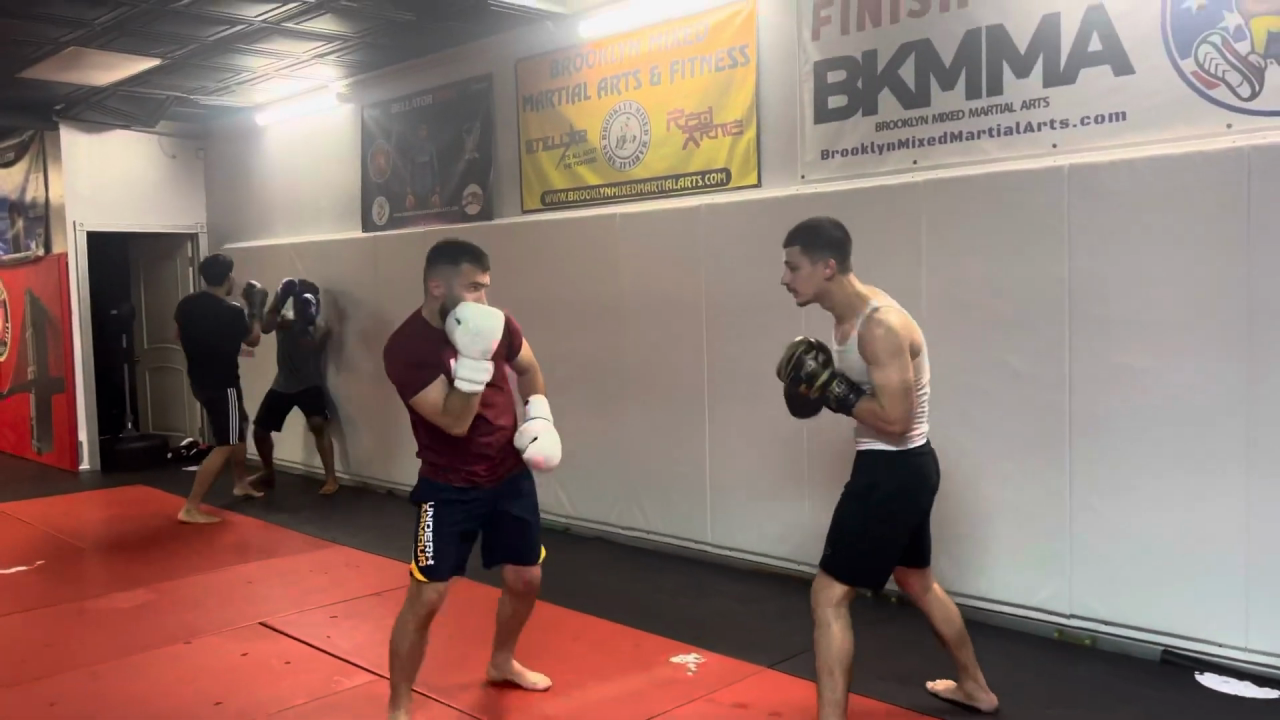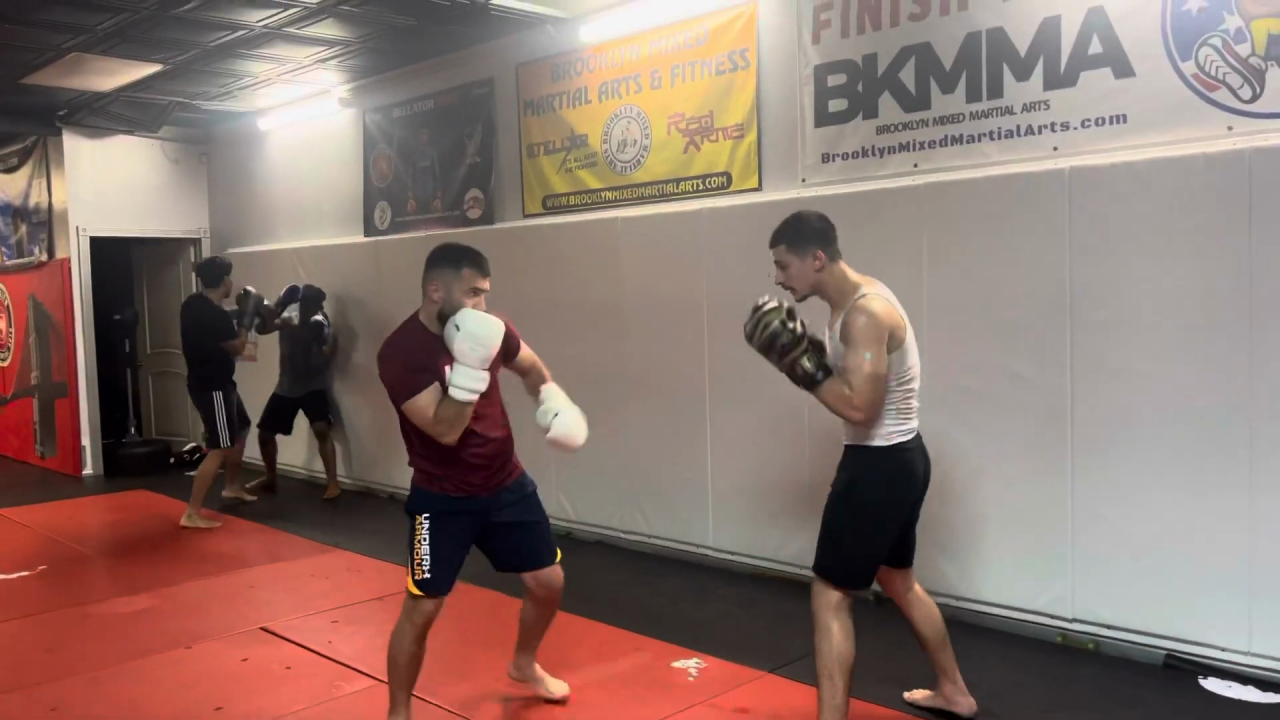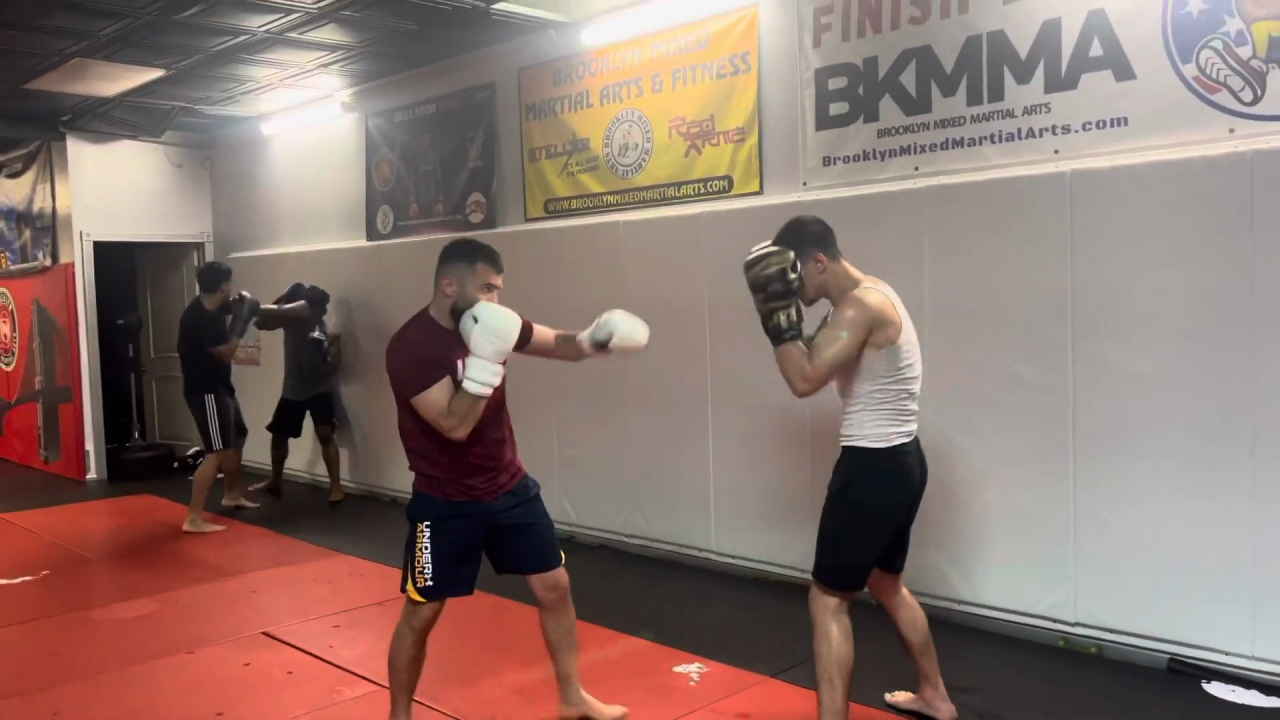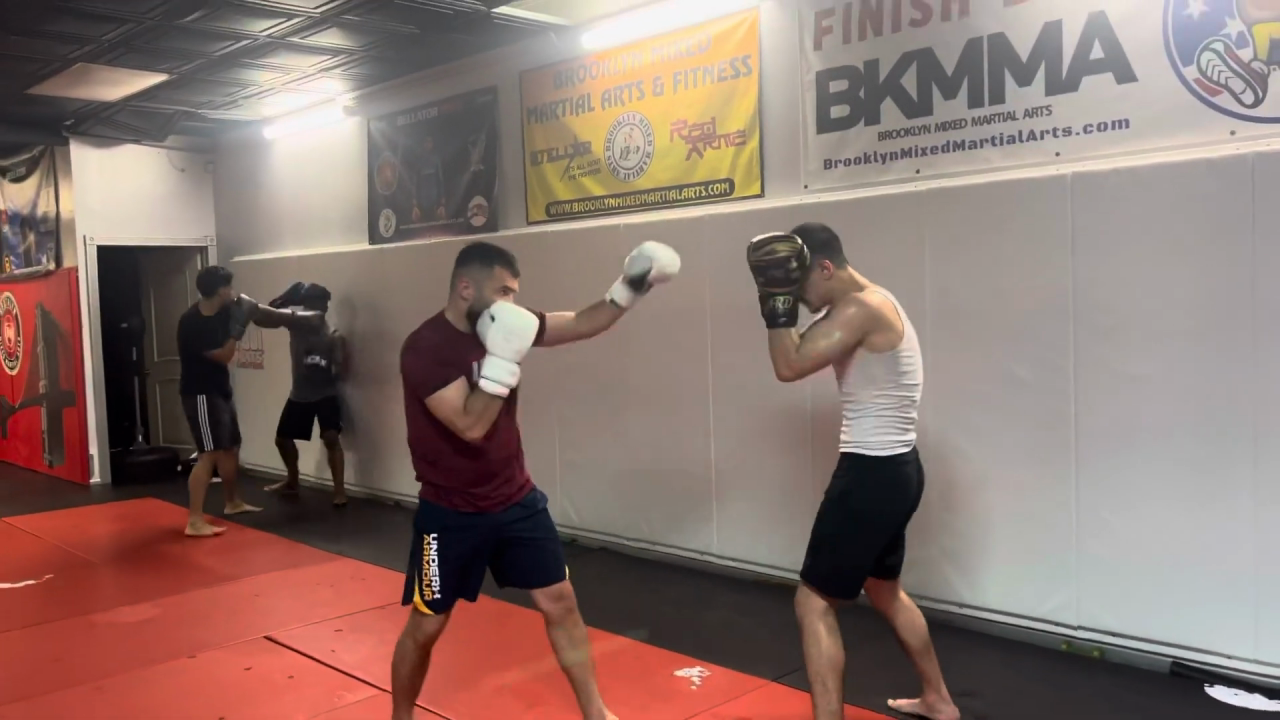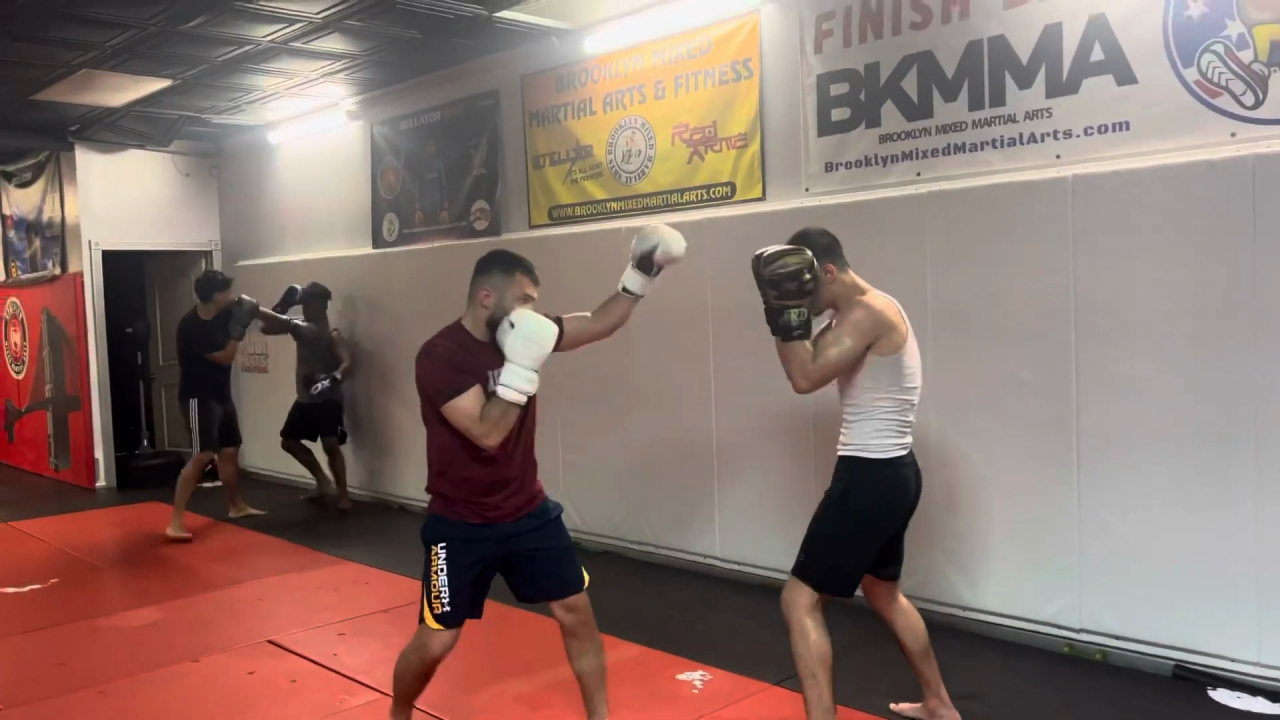
dt=0.1s
person 1, frame 1
left shoulder: (881, 325)
right shoulder: (849, 317)
left elbow: (895, 420)
left wrist: (834, 392)
right wrist: (823, 384)
left hip: (891, 472)
right hip: (908, 468)
left knee: (829, 595)
right knee: (917, 581)
person 1, frame 2
left shoulder: (866, 312)
right shoulder: (852, 299)
left elbow: (859, 410)
right elbow: (841, 373)
left wrist: (799, 364)
right wrist: (800, 353)
left hip: (878, 466)
right hip: (900, 461)
left knee: (829, 598)
right knee: (898, 581)
person 1, frame 3
left shoulder: (862, 306)
right shoulder: (863, 296)
left elbow: (803, 382)
right elbow: (822, 363)
left wrist: (777, 307)
right wrist: (785, 314)
left hip: (875, 467)
right hip: (898, 463)
left knee: (827, 601)
right knee: (887, 584)
person 1, frame 4
left shoulder: (863, 309)
right shoulder: (864, 305)
left elbow: (789, 368)
right elbow: (805, 358)
left wrist: (780, 296)
right wrist: (778, 296)
left hip: (872, 476)
right hip: (891, 471)
left knee: (813, 604)
right knee: (884, 591)
person 1, frame 5
left shoulder: (869, 313)
right shoulder: (864, 310)
left elbow: (804, 378)
right elbow: (814, 365)
left wrist: (788, 308)
right wrist: (787, 308)
left hip: (869, 477)
right hip: (889, 474)
left knee: (800, 600)
right knee: (883, 593)
person 2, frame 1
left shoulder: (494, 323)
right shoulder: (405, 347)
left elbow: (528, 368)
right elbow: (454, 423)
left wrist: (539, 417)
right wrist: (474, 357)
left hip: (510, 475)
right hip: (450, 487)
left knee: (526, 580)
right knee: (426, 598)
left ankle: (502, 662)
person 2, frame 2
left shoulder: (484, 328)
right shoulder: (399, 351)
left elbow: (530, 366)
right elbow: (446, 431)
left wrist: (554, 400)
right wrist: (468, 366)
left hip: (505, 482)
right hip: (442, 498)
left knee: (547, 583)
right knee: (421, 611)
left ankle: (525, 663)
person 2, frame 3
left shoulder: (497, 325)
right shoulder: (409, 347)
left elbow: (559, 344)
right elbow: (455, 426)
left wrist: (598, 335)
right wrist: (485, 358)
left hip: (508, 487)
right hip: (446, 502)
left knee: (554, 589)
right knee: (421, 614)
person 2, frame 4
left shoulder: (501, 327)
right shoulder: (424, 348)
left elbow: (585, 323)
right elbow: (472, 427)
left wrist: (631, 285)
right wrist: (501, 357)
left hip: (513, 501)
right hip: (450, 511)
left knee: (560, 602)
right knee: (426, 625)
person 2, frame 5
left shoulder: (517, 333)
right shoulder: (440, 356)
left elbow: (598, 324)
right elbow: (488, 434)
left wrist: (639, 274)
right wrist: (522, 364)
left hip: (528, 511)
right hip: (461, 523)
left knee: (576, 613)
right knee: (436, 642)
person 3, frame 1
left shoulder: (186, 304)
right shoulder: (230, 312)
left elbow: (182, 336)
right elbow: (253, 340)
right wrist: (255, 308)
left hip: (200, 381)
right hip: (222, 385)
left knee: (237, 433)
right knee: (225, 446)
left ankle: (241, 483)
right ankle: (190, 508)
person 3, frame 2
left shoulder: (195, 303)
right shoulder: (211, 312)
right elbow: (236, 348)
left wrist: (245, 311)
right wrist: (247, 315)
left hip: (216, 382)
right hip: (214, 387)
left knee: (237, 430)
right knee: (221, 448)
left ankle: (233, 487)
right ankle: (192, 515)
person 3, frame 3
left shoulder: (213, 307)
right shoulder: (197, 319)
right elbow: (226, 354)
left wrist: (285, 311)
right wrist: (240, 322)
left hip: (219, 388)
right hip: (206, 392)
left knee: (236, 440)
right knee: (217, 453)
left ankle: (231, 495)
right ankle: (194, 519)
person 3, frame 4
left shoulder: (224, 309)
right shoulder: (193, 323)
right elbow: (224, 356)
right wrist: (238, 325)
left hip: (221, 391)
right hip: (201, 394)
left knee: (230, 448)
right knee: (209, 453)
left ankle: (233, 502)
right ankle: (195, 521)
person 3, frame 5
left shoulder: (223, 313)
right shoulder: (191, 327)
left elbow: (254, 314)
right elbow: (226, 357)
right wrist: (238, 326)
left hip: (221, 394)
right hip: (198, 397)
left knee: (229, 451)
right knee: (201, 457)
left ankle: (237, 506)
right ankle: (176, 522)
person 4, frame 1
left shoulder: (321, 327)
right shoulder: (284, 319)
left elbow: (310, 347)
right elbow: (264, 327)
left wrist: (310, 319)
right wrist: (279, 299)
left hip: (310, 385)
right hip: (283, 385)
left knee: (318, 424)
right knee: (260, 429)
left ankle: (331, 479)
right ankle: (268, 473)
person 4, frame 2
left shoulder: (326, 333)
right shoulder: (287, 324)
left elbow: (322, 362)
right elbow: (263, 328)
left wrist: (321, 338)
right wrist: (281, 303)
left hip: (314, 389)
right hip: (286, 389)
left knee: (322, 430)
right knee: (265, 433)
left ankle: (333, 483)
right ankle: (270, 478)
person 4, frame 3
left shoulder: (329, 337)
right shoulder: (290, 324)
left elbow: (330, 370)
right elbow: (261, 323)
left wrist: (324, 354)
right wrist: (284, 300)
left hip: (319, 392)
right hip: (292, 392)
left knee: (325, 434)
right knee: (278, 436)
left ankle: (336, 487)
right ankle: (275, 481)
person 4, frame 4
left shoulder: (333, 337)
right shoulder: (297, 324)
left elbow: (341, 369)
left wrist: (327, 368)
right wrist: (285, 299)
left hip: (325, 395)
right hip: (300, 395)
left knee: (331, 438)
right knee: (283, 438)
left ankle: (340, 490)
right ankle: (292, 481)
person 4, frame 5
left shoulder: (333, 335)
right shoulder: (300, 328)
left elbow: (347, 364)
right elbow: (267, 327)
left wrist: (331, 380)
right wrist: (284, 303)
left hip: (328, 399)
right hip: (305, 398)
left knee: (330, 445)
right knee: (289, 441)
left ankle: (343, 494)
right ankle: (323, 483)
